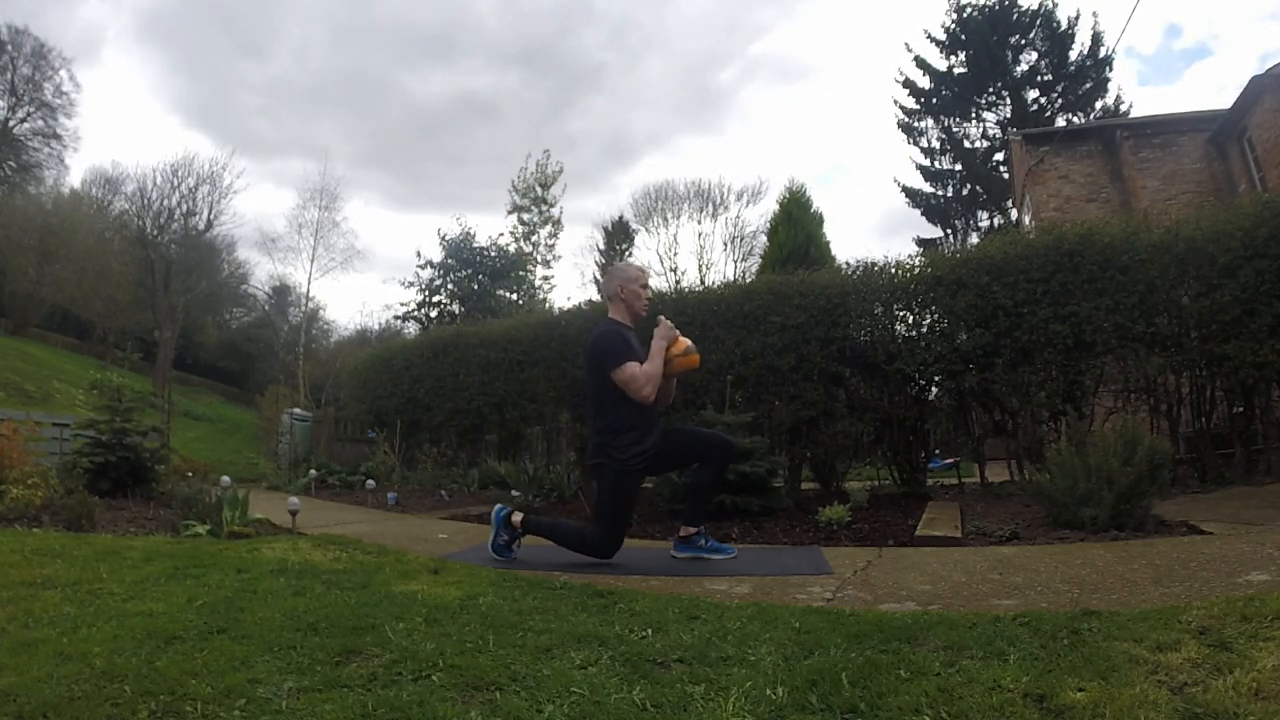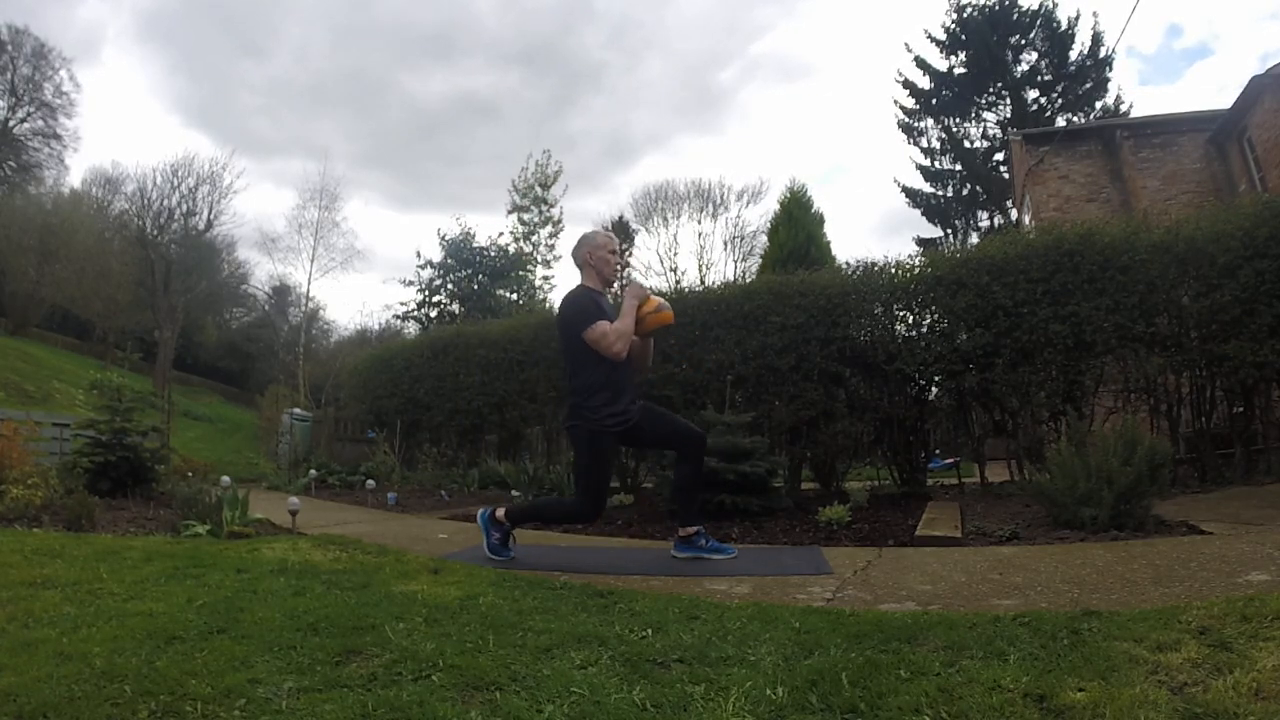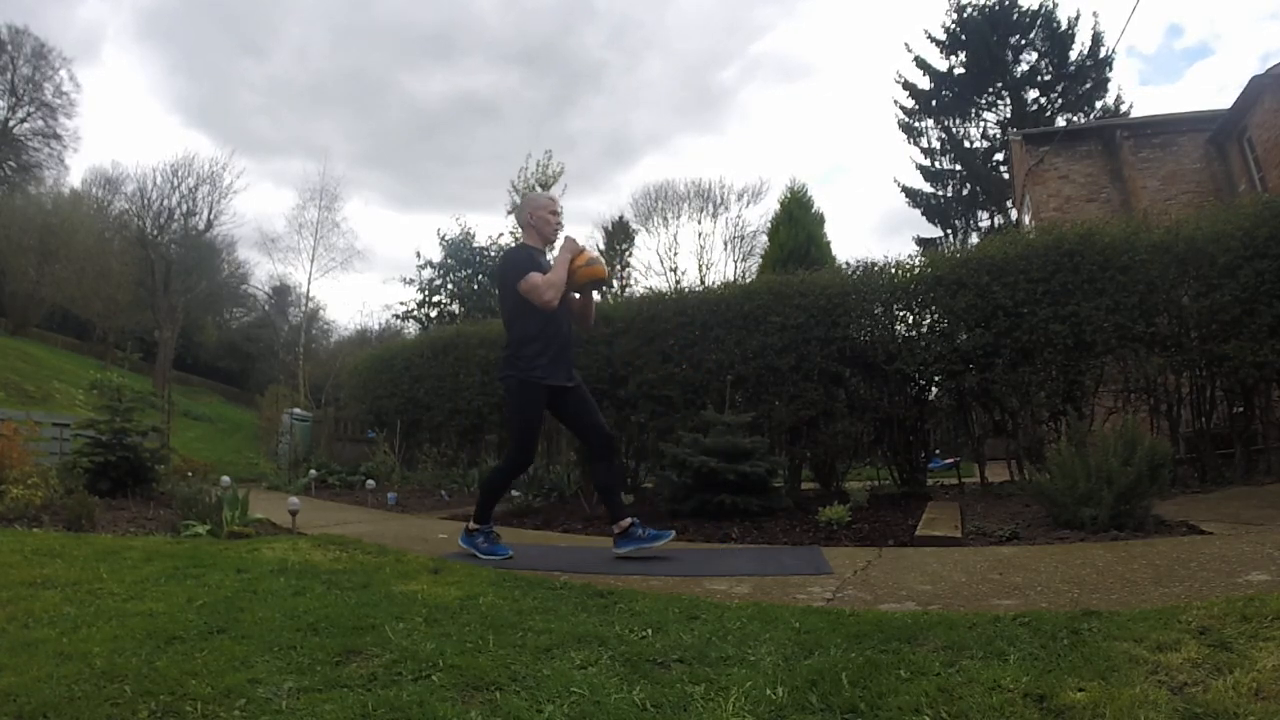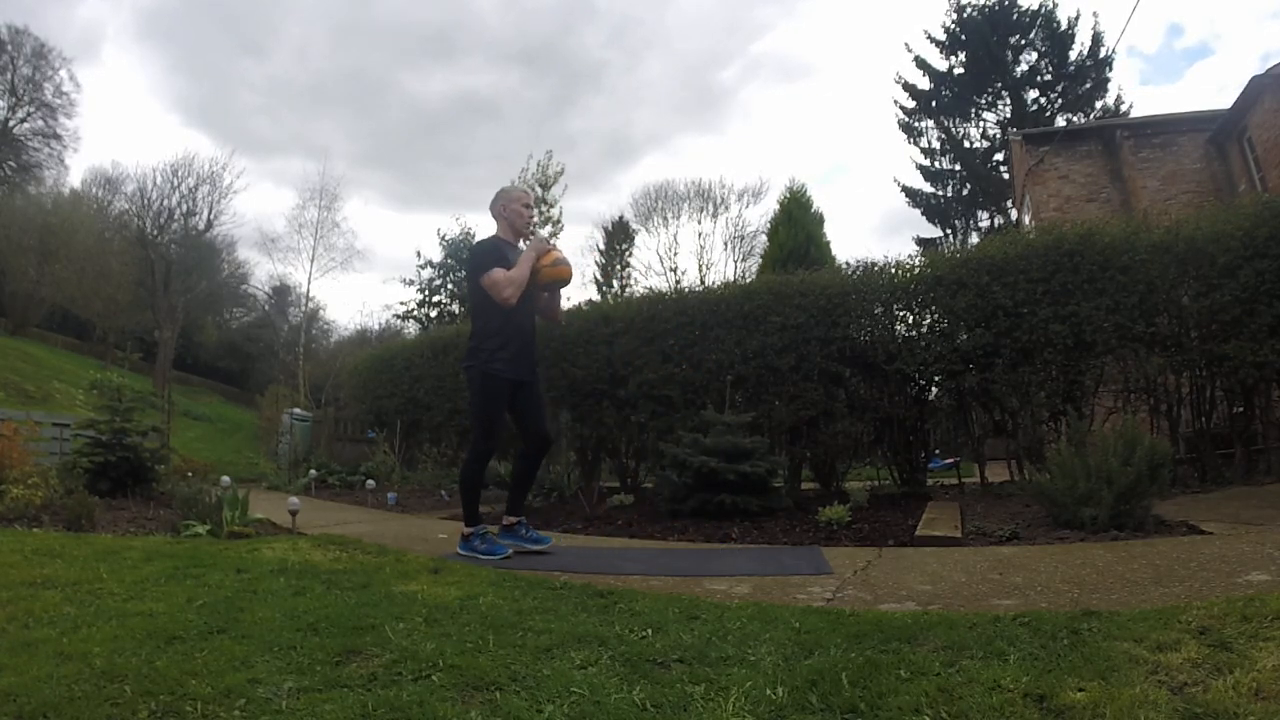
dt=0.3s
person 1, frame 1
left shoulder: (628, 338)
right shoulder: (608, 338)
left elbow: (661, 399)
right elbow: (643, 392)
right wrist: (660, 343)
left hip: (647, 442)
right hip: (620, 454)
left knee: (719, 448)
right knee: (605, 545)
left ankle: (689, 536)
right ankle: (512, 520)
person 1, frame 2
left shoulder: (602, 304)
right shoulder: (578, 303)
left elbow: (642, 361)
right elbow: (616, 348)
right wrist: (631, 301)
left hip: (626, 409)
right hip: (594, 419)
left knee: (692, 441)
right knee: (587, 507)
left ankle: (688, 535)
right ankle: (499, 518)
person 1, frame 3
left shoulder: (550, 264)
right shoulder: (515, 259)
left elbow: (584, 318)
right elbow: (547, 297)
right wrist: (565, 256)
left hip: (562, 374)
right hip: (528, 375)
left knee: (601, 439)
right knee: (519, 457)
left ankle: (625, 528)
right ankle: (475, 530)
person 1, frame 4
left shoulder: (523, 258)
right shoulder: (484, 251)
left elbow: (552, 314)
right elbow: (506, 293)
right wrist: (531, 254)
left hip: (522, 368)
right hip: (490, 366)
left knee: (539, 440)
right knee: (484, 447)
left ankle: (510, 524)
right ankle: (471, 533)
